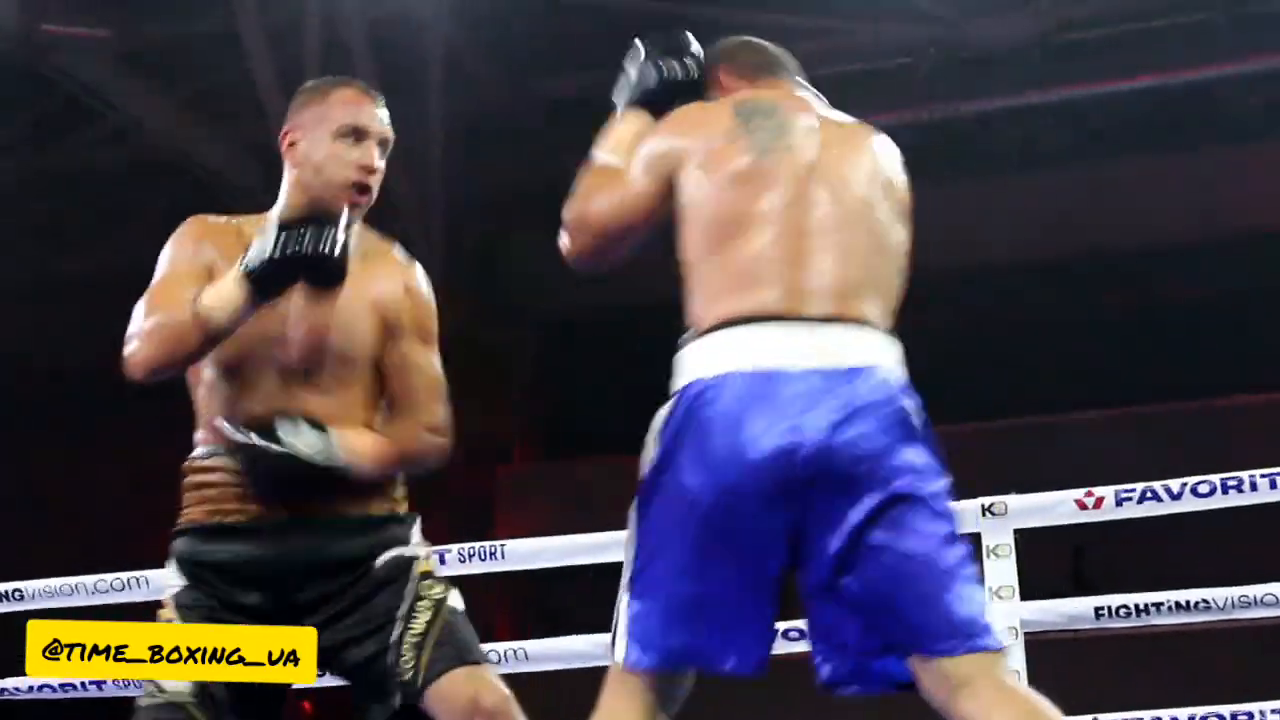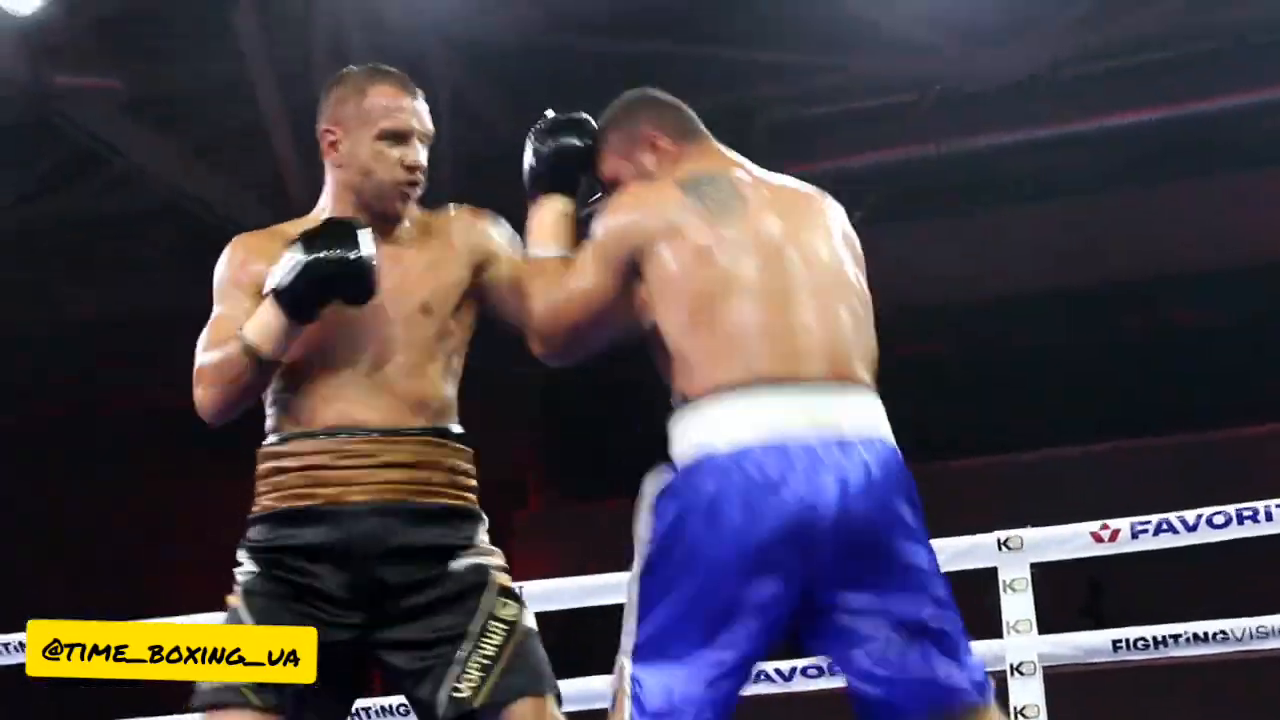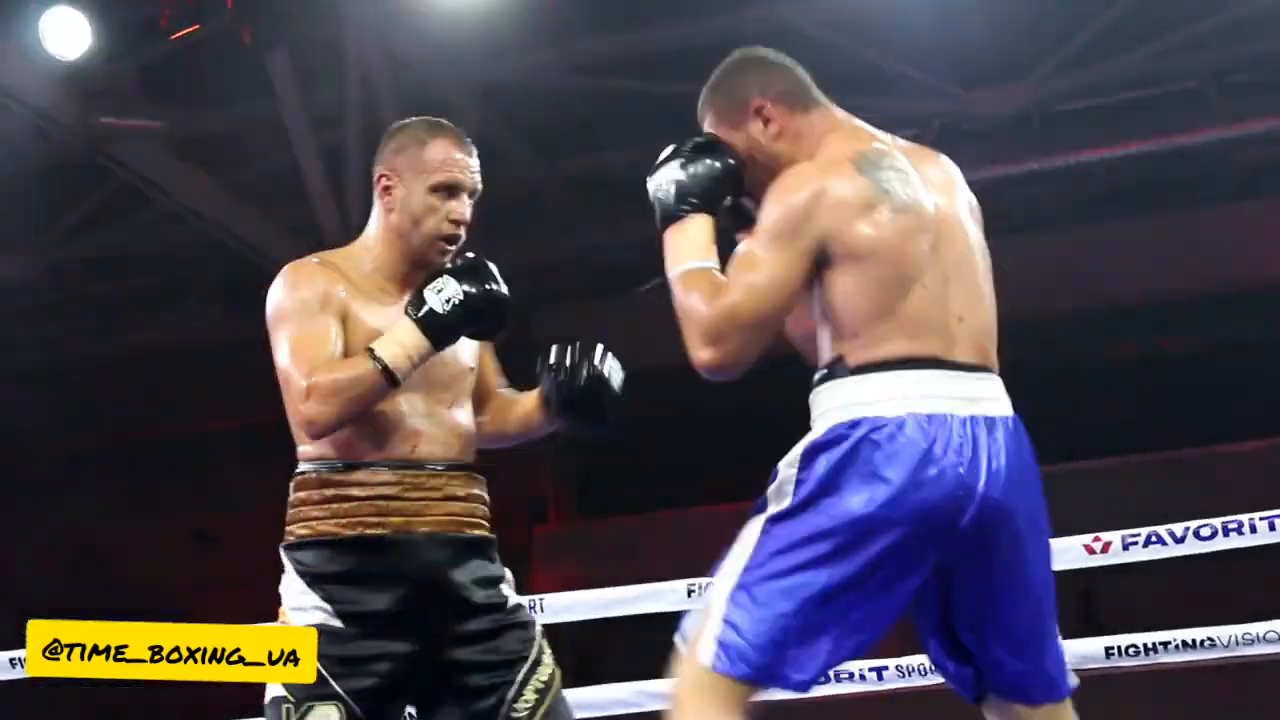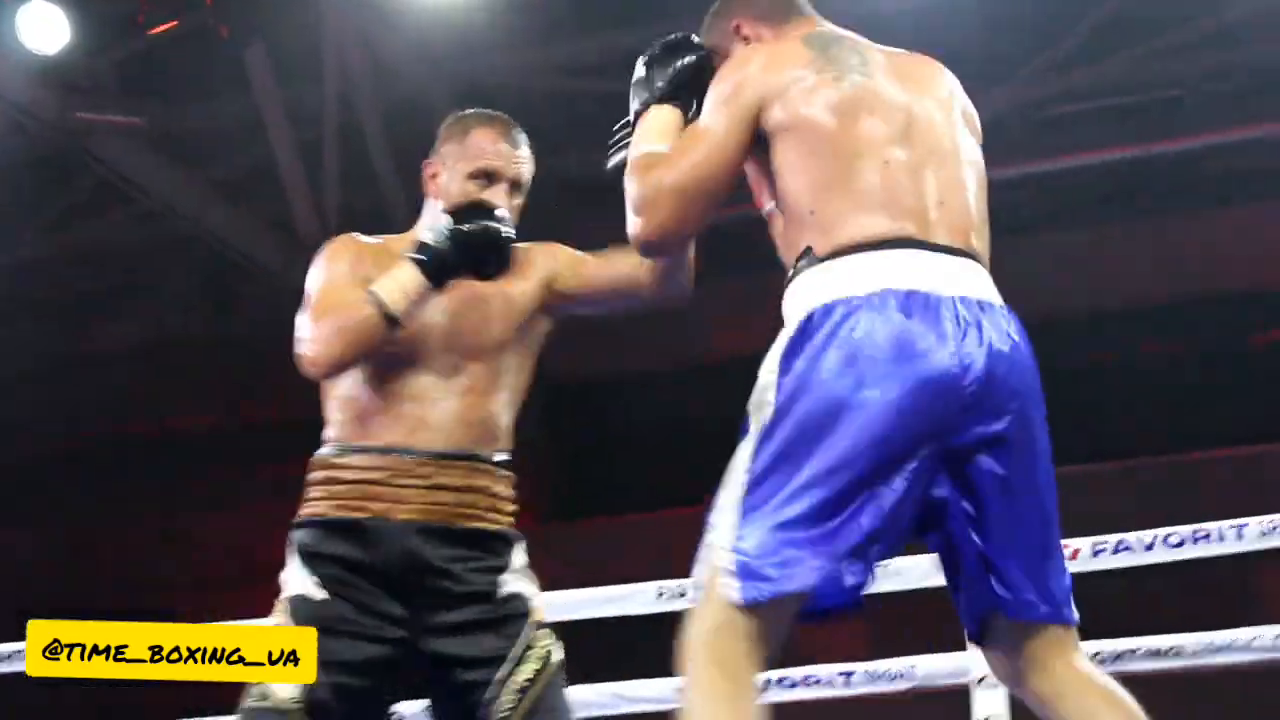
dt=0.4s
person 1, frame 1
left shoulder: (692, 130)
right shoulder: (879, 156)
left elbow: (582, 243)
left wrist: (636, 113)
left hip: (728, 405)
right hip: (865, 402)
person 1, frame 2
left shoulder: (647, 208)
right shoulder: (820, 209)
left elbow: (550, 333)
left wrist: (550, 198)
left hip: (738, 481)
right hip: (860, 468)
person 1, frame 3
left shoulder: (812, 187)
right shoulder: (938, 174)
left elbow: (716, 348)
left wrist: (685, 218)
left hip: (882, 448)
right hip: (994, 449)
person 1, frame 4
left shoulder: (764, 64)
right shoulder: (935, 81)
left elbow: (654, 220)
left wrist: (656, 105)
left hip: (860, 336)
right hip: (985, 339)
left knee: (728, 615)
right knee: (1039, 647)
person 2, frame 1
left shoulder: (396, 278)
right shoulder: (206, 242)
left elbow: (425, 430)
right elbow: (144, 352)
left wrist: (329, 448)
right wrist: (254, 274)
left hip: (367, 545)
right hip: (229, 548)
person 2, frame 2
left shoulder: (461, 237)
right shoulder: (259, 256)
right elbow: (214, 398)
right wrist: (287, 300)
left hip: (437, 537)
right hip: (302, 541)
person 2, frame 3
left shoulder: (467, 293)
right shoulder: (313, 283)
right elbow: (313, 407)
left wrist: (559, 400)
right wrist: (427, 328)
left hip: (465, 563)
right hip: (345, 565)
person 2, frame 4
left shoulder: (536, 274)
right shoulder: (355, 258)
left elbow: (660, 273)
right elbow: (319, 354)
right wrist: (426, 267)
left hip: (474, 553)
right hip: (348, 547)
